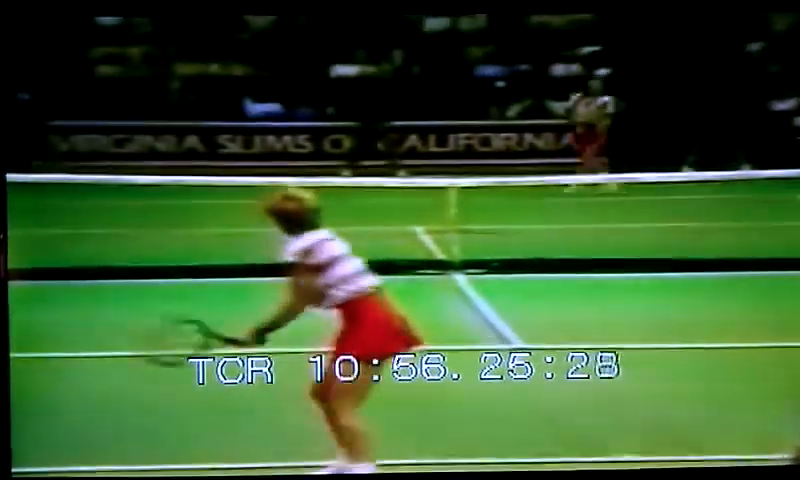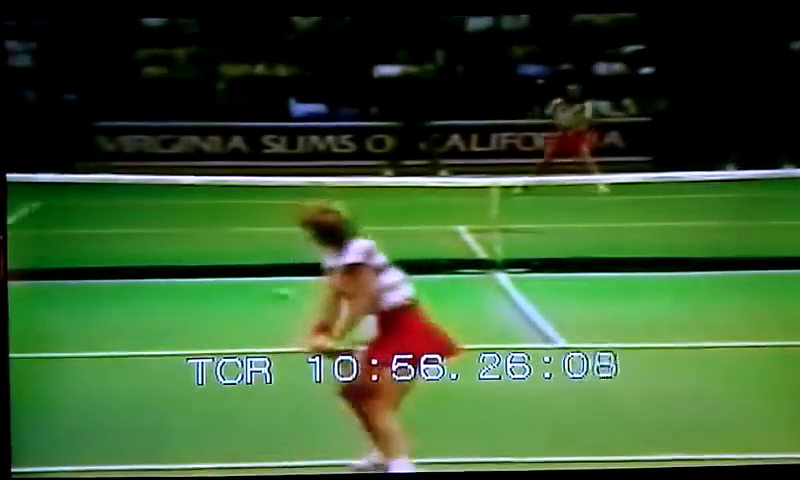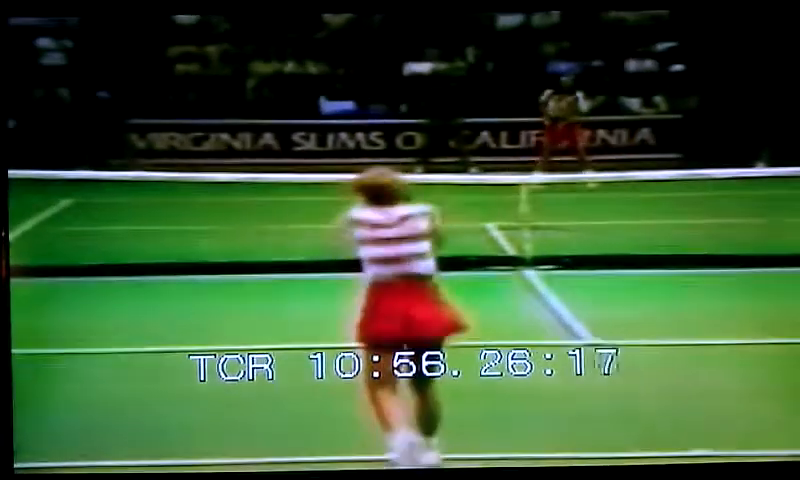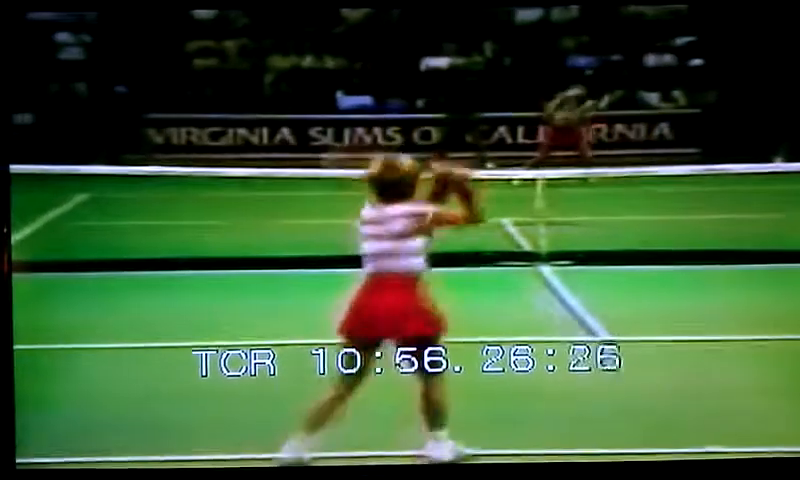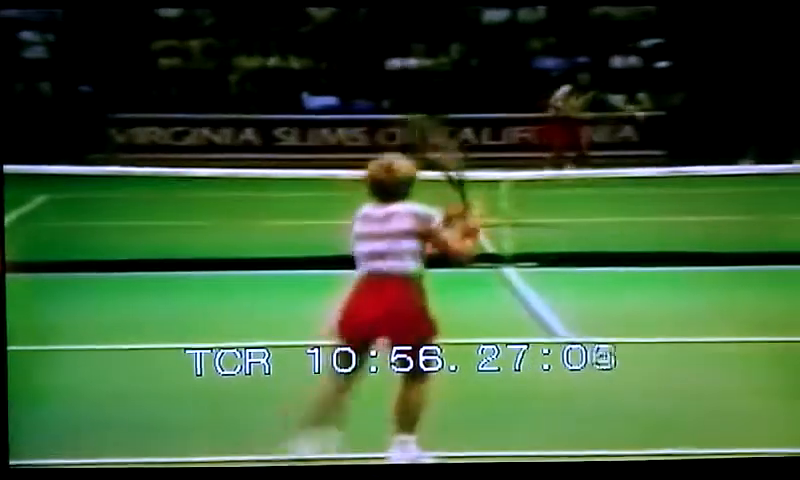
dt=0.3s
person 1, frame 1
left shoulder: (302, 247)
right shoulder: (322, 240)
left elbow: (298, 303)
right elbow: (300, 300)
left wrist: (258, 331)
right wrist: (265, 329)
left hip: (368, 326)
right hip: (370, 320)
left knee: (341, 406)
right knee: (323, 393)
right ankle: (351, 462)
person 1, frame 2
left shoulder: (356, 252)
right shoulder: (338, 256)
left elbow: (367, 299)
right elbow: (334, 299)
left wrist: (336, 337)
right wrist: (321, 333)
left hip: (407, 334)
right hip: (394, 332)
left knee: (380, 408)
right knee: (353, 390)
right ankle: (387, 454)
person 1, frame 3
left shoulder: (355, 217)
right shoulder: (421, 213)
right elbow: (435, 237)
left hip: (384, 305)
right hip: (426, 304)
left knee: (380, 387)
right knee: (423, 385)
left ankle: (401, 437)
right ankle: (426, 449)
person 1, frame 4
left shoulder: (369, 212)
right shoulder: (416, 214)
right elbow: (473, 217)
left wrist: (442, 183)
left hip: (370, 302)
right hip: (409, 303)
left knee: (345, 385)
right knee: (432, 376)
left ankle: (297, 447)
right ankle: (439, 442)
person 1, frame 5
left shoulder: (364, 216)
right shoulder: (422, 214)
right elbow: (462, 252)
left wrist: (445, 223)
right wrist: (469, 231)
left hip: (363, 301)
right hip: (404, 301)
left knee: (343, 378)
right knee: (416, 377)
left ankle: (308, 441)
right ankle: (403, 446)
